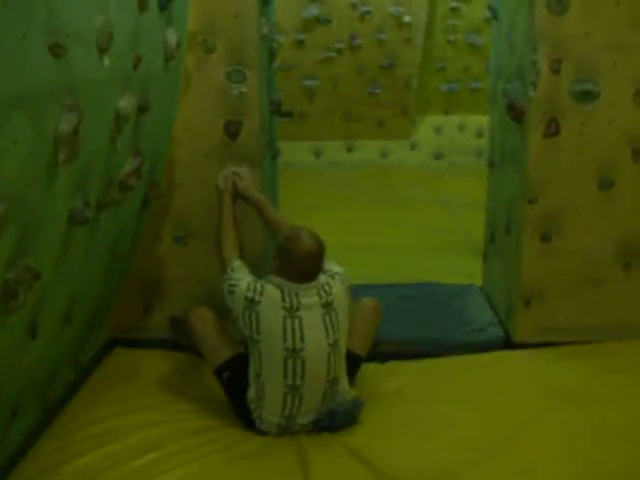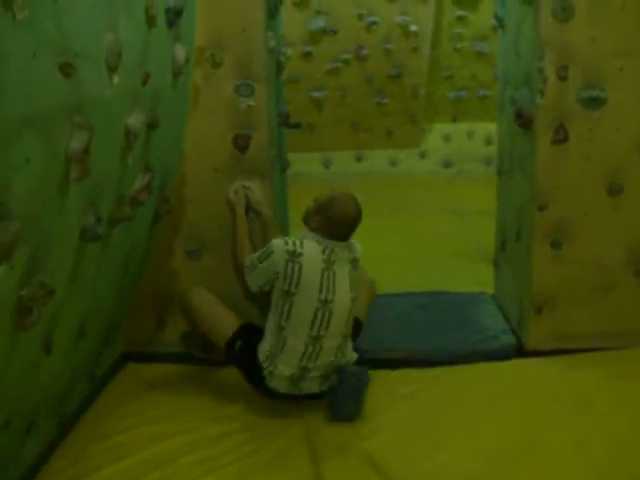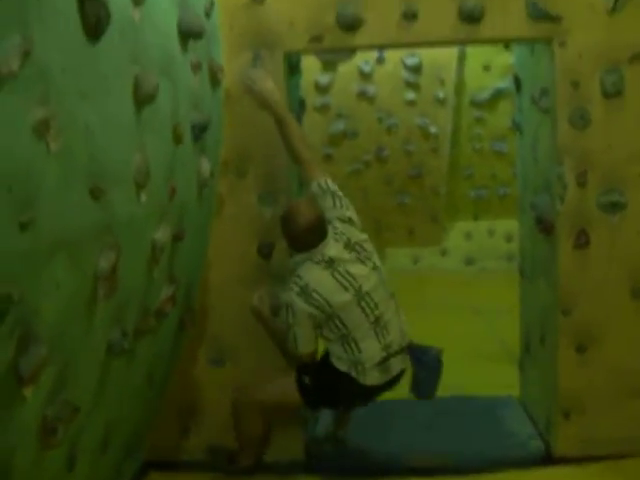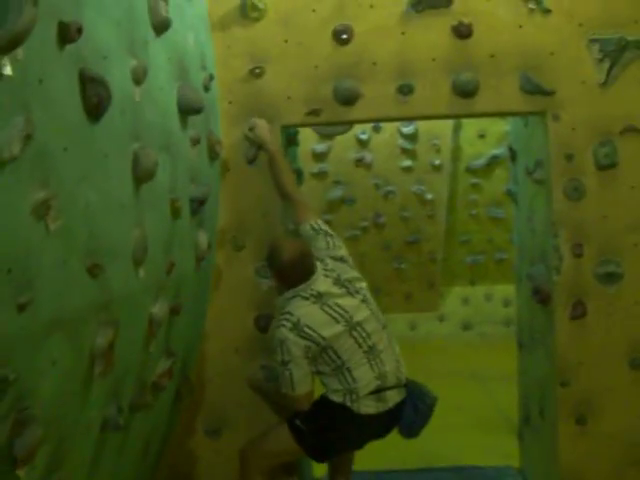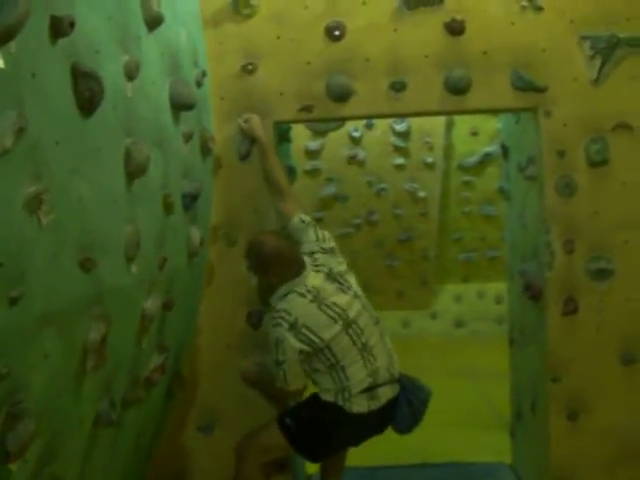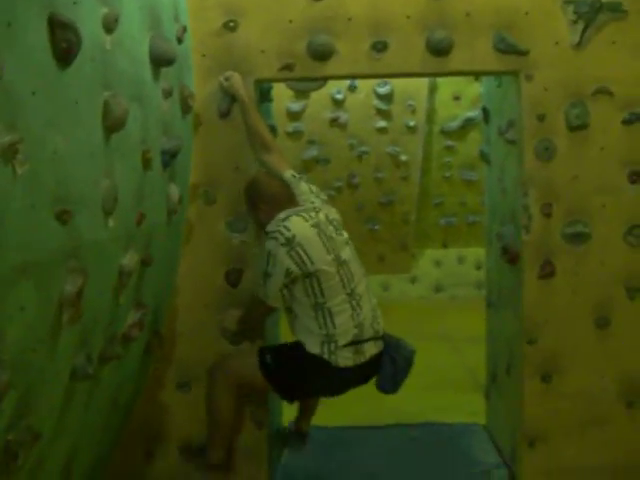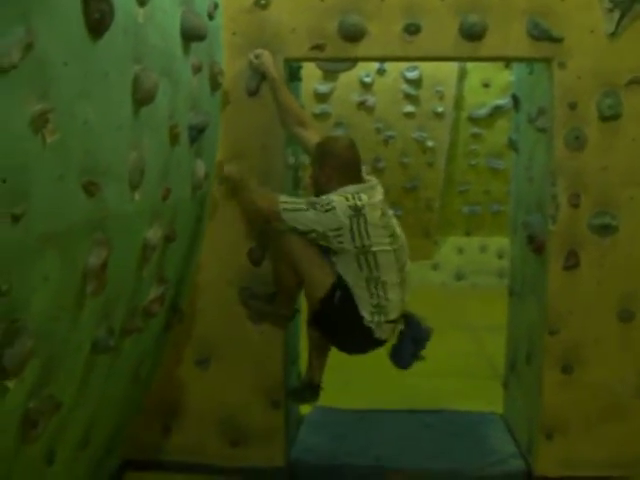
dt=0.7s
person 1, frame 1
left shoulder: (254, 297)
right shoulder: (337, 286)
left elbow: (230, 256)
right elbow: (298, 243)
left wrist: (226, 199)
right wrist: (255, 196)
left hip: (268, 421)
right hip: (330, 411)
left knee: (198, 315)
right knee: (370, 305)
person 1, frame 2
left shoulder: (290, 253)
right shoulder: (353, 253)
left elbow: (249, 274)
left wrist: (239, 211)
right wrist: (263, 212)
left hip: (275, 381)
right hip: (329, 378)
left knee: (192, 295)
right knee: (364, 283)
left ankle: (215, 348)
person 1, frame 3
left shoulder: (300, 292)
right shoulder: (344, 227)
left elbow: (303, 358)
right elbow: (310, 164)
left wrist: (267, 315)
right wrist: (276, 105)
left hip: (360, 380)
right hip: (396, 362)
left knee: (245, 400)
left ankle: (244, 464)
person 1, frame 4
left shoulder: (291, 326)
right shoulder: (335, 262)
left elbow: (299, 403)
right elbow: (296, 201)
left wrist: (262, 385)
right wrist: (270, 145)
left hip: (359, 414)
right hip: (394, 400)
person 1, frame 5
left shoulder: (287, 320)
right shoulder: (323, 255)
left elbow: (290, 391)
right elbow: (285, 198)
left wrist: (255, 378)
right wrist: (263, 140)
left hip: (353, 410)
right hip: (386, 396)
left knee: (250, 450)
person 1, frame 6
left shoulder: (284, 239)
right shoulder: (317, 206)
left elbow: (264, 304)
right elbow: (271, 154)
left wrist: (240, 330)
right wrist: (244, 99)
left hip: (335, 364)
right hip: (370, 353)
left knee: (223, 372)
left ankle: (217, 456)
right ankle: (301, 427)
person 1, frame 7
left shoulder: (346, 210)
right shoulder: (365, 184)
left elbow: (262, 205)
right elbow: (304, 129)
left wrist: (236, 177)
right wrist: (274, 77)
left hip: (359, 329)
right hip: (378, 322)
left knee: (282, 229)
left ankle: (280, 305)
right ankle: (311, 380)
